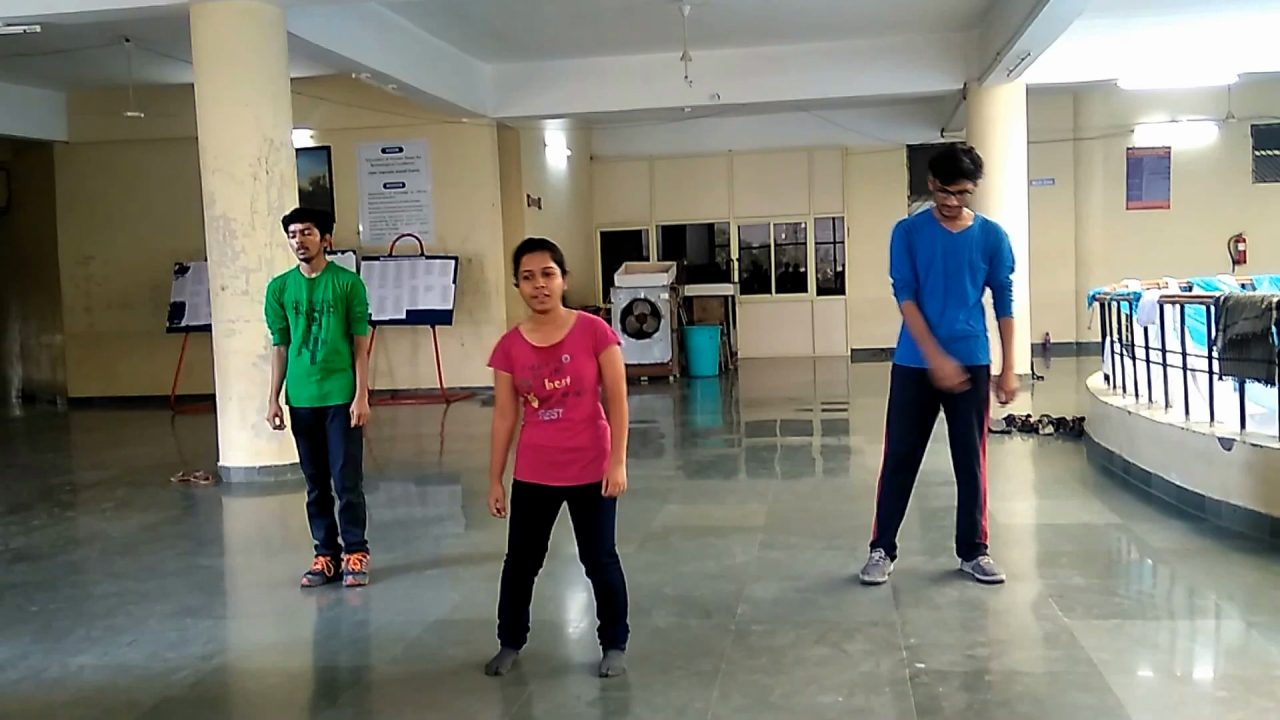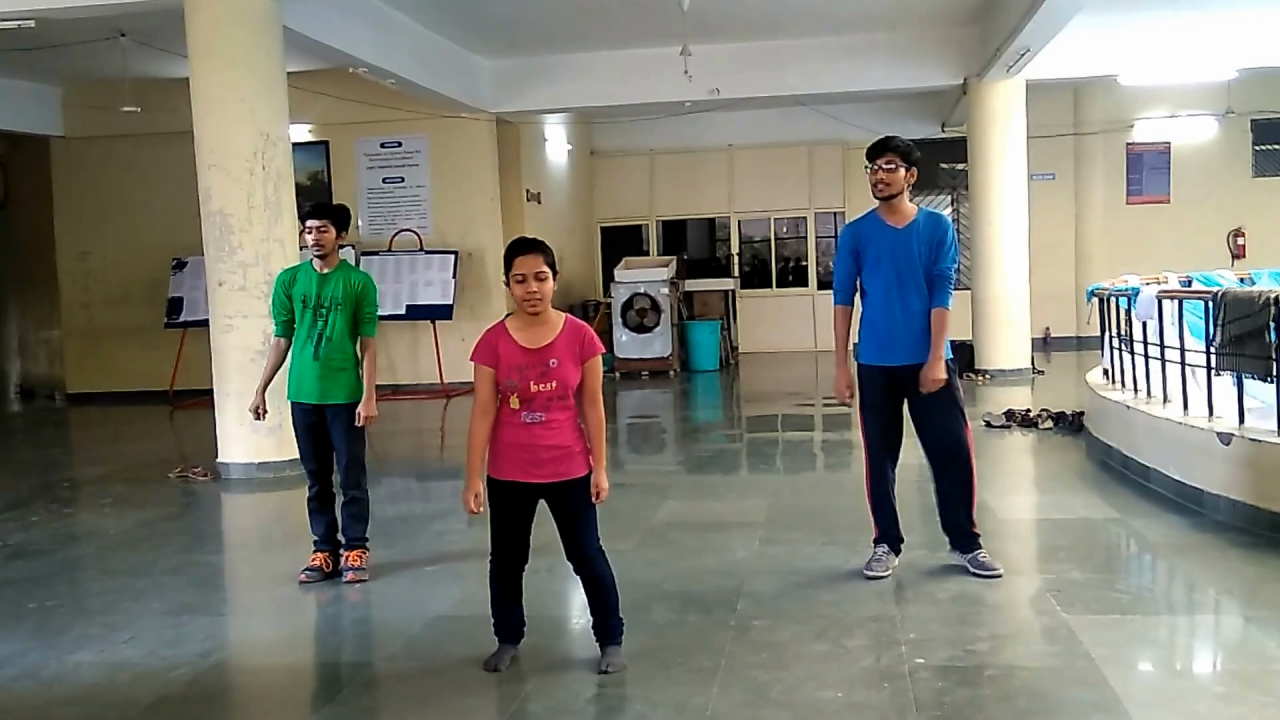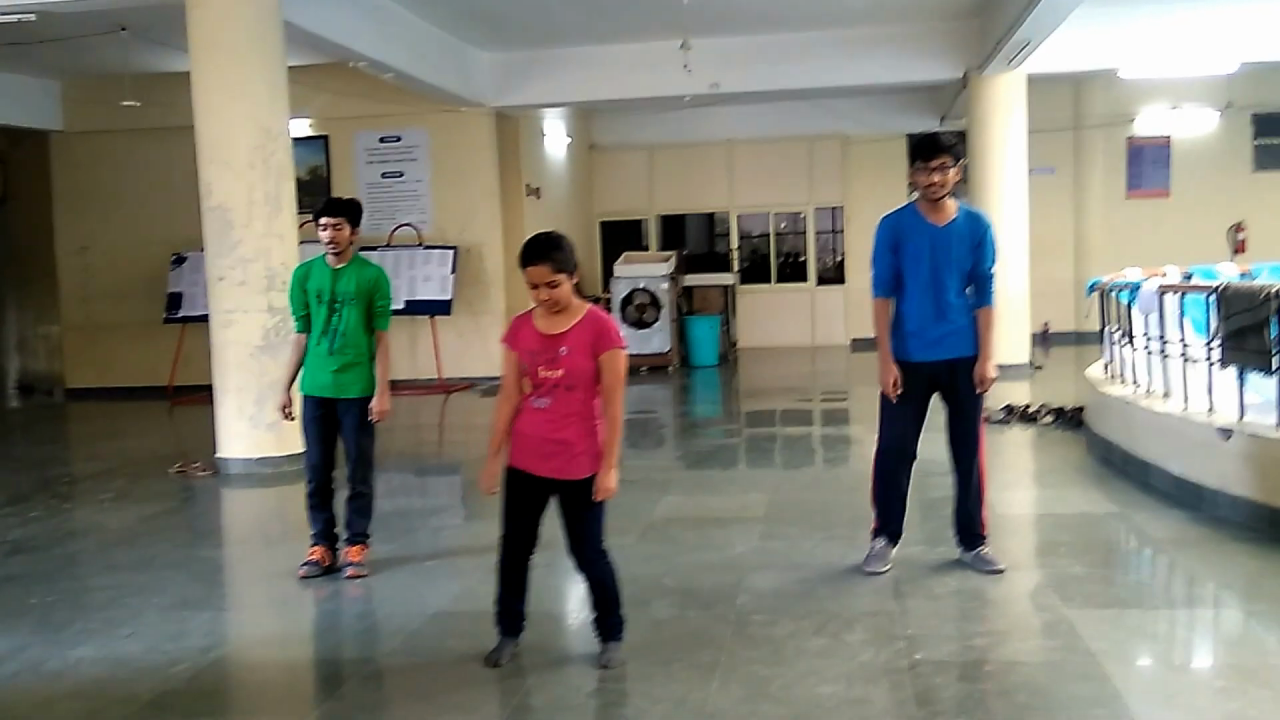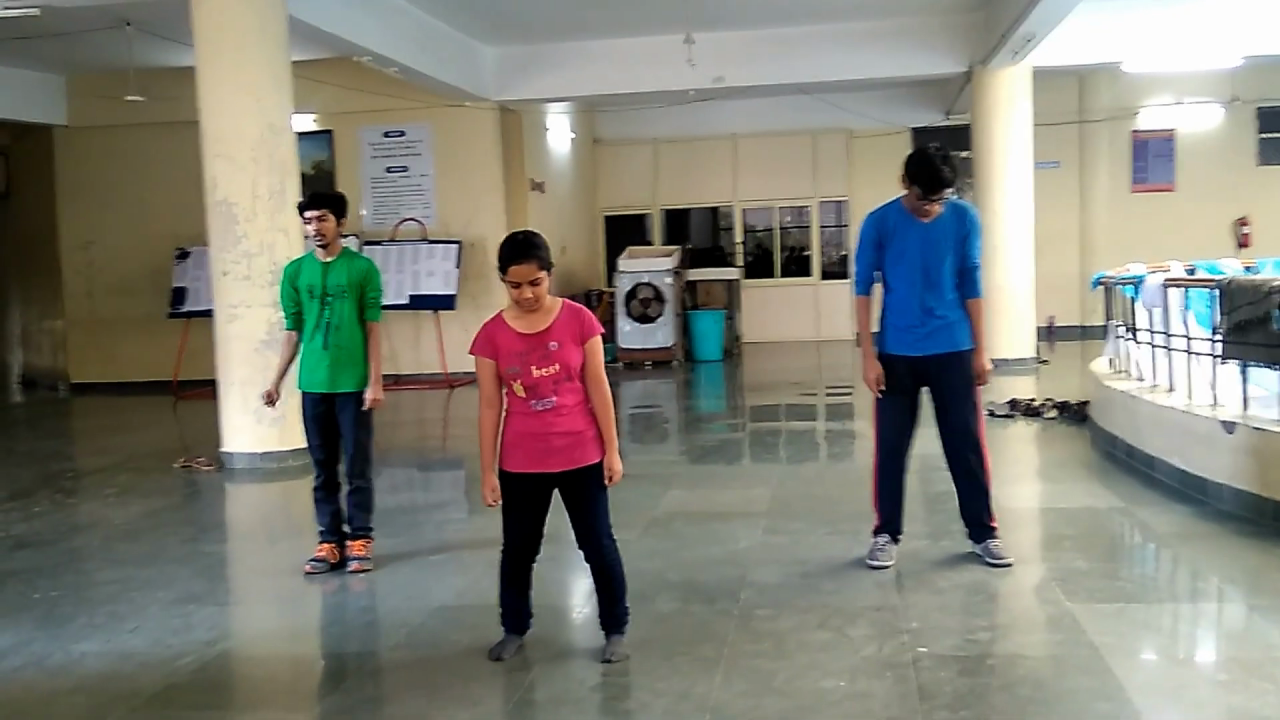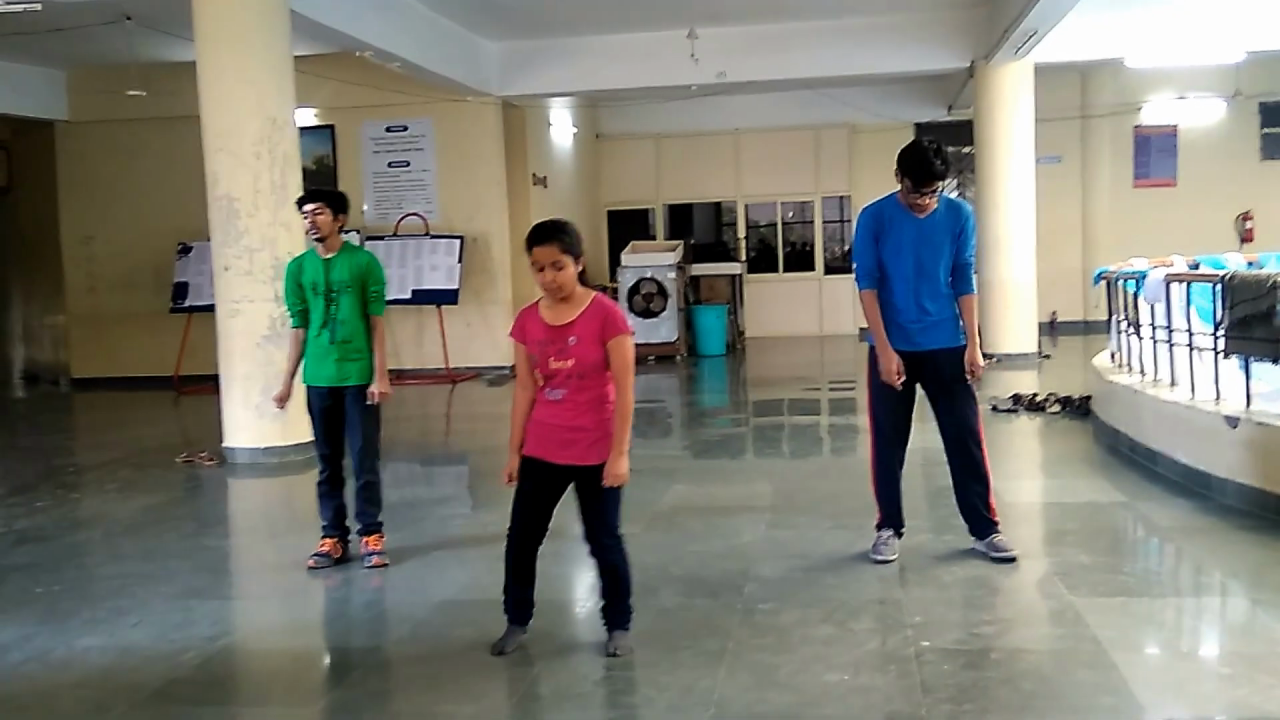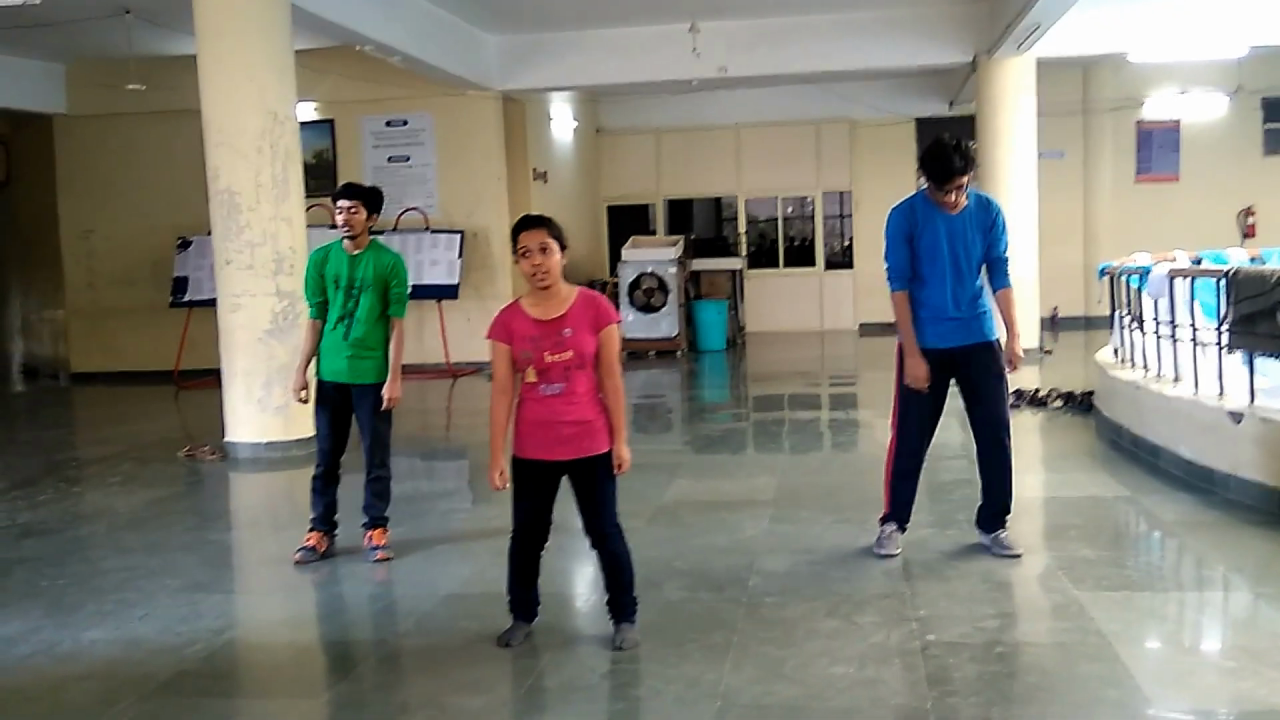
dt=0.7s
person 1, frame 1
left shoulder: (594, 331)
right shoulder: (509, 346)
left elbow: (616, 400)
right elbow: (504, 416)
left wrist: (617, 462)
right wrist: (495, 480)
left hip: (588, 471)
right hip: (533, 475)
left knee: (600, 559)
right knee: (520, 560)
left ankle: (614, 645)
right ankle: (510, 643)
person 1, frame 2
left shoulder: (580, 335)
right shoulder: (493, 342)
left elbow: (592, 406)
right elbow: (483, 413)
left wrist: (600, 467)
right wrist: (473, 478)
left hip: (569, 469)
right hip: (509, 473)
left knee: (587, 556)
right knee: (507, 557)
left ankle: (611, 640)
right ankle: (508, 639)
person 1, frame 3
left shoulder: (600, 327)
right shoulder: (520, 328)
left elbow: (612, 403)
right elbow: (509, 396)
left wrist: (609, 467)
right wrist: (493, 458)
left hip: (579, 465)
right hip: (525, 463)
left knee: (588, 552)
right knee: (514, 548)
left ankle: (611, 636)
right ankle: (509, 633)
person 1, frame 4
left shoulder: (578, 319)
right shoulder: (491, 334)
left elbow: (597, 387)
right elbow: (490, 406)
left wrist: (612, 449)
right wrist: (487, 471)
left hip: (581, 457)
right hip: (521, 463)
left knee: (599, 545)
right knee: (518, 548)
left ankle: (615, 630)
right ankle: (514, 629)
person 1, frame 5
left shoulder: (607, 314)
right shoulder: (527, 320)
left elbow: (623, 389)
right elbow: (525, 389)
left wrist: (619, 453)
right wrist: (514, 450)
left hip: (594, 452)
right hip: (542, 451)
left knee: (604, 539)
right knee: (522, 535)
left ankle: (618, 625)
right ankle: (516, 621)
person 1, frame 6
left shoulder: (595, 307)
right shoulder: (508, 320)
left elbow: (611, 378)
right elbow: (503, 391)
left wrist: (621, 439)
right wrist: (496, 457)
left hip: (591, 445)
right hip: (533, 451)
left knee: (605, 532)
right knee: (527, 534)
left ankle: (625, 617)
right ankle: (522, 616)
person 2, frame 1
left shoulder: (992, 236)
right shoulder: (908, 232)
left elbow: (1003, 303)
right elbow: (905, 298)
left wrist: (1008, 368)
right wrist: (935, 357)
left hip: (972, 363)
right hip: (914, 364)
left knee: (971, 460)
right knee: (899, 458)
left ankle: (973, 550)
right ankle: (883, 547)
person 2, frame 2
left shoulder: (938, 227)
right shoulder: (854, 234)
left elbow: (942, 296)
right elbow: (842, 301)
left wrist: (937, 358)
right wrist: (842, 365)
left hip: (926, 361)
right hip: (875, 364)
left knee: (953, 450)
right knee: (880, 456)
left ankle: (966, 542)
right ankle: (887, 543)
person 2, frame 3
left shoulder: (976, 225)
right shoulder: (893, 226)
left elbow: (983, 295)
right elbow: (883, 295)
left wrist: (986, 357)
right wrist: (886, 360)
left hip: (962, 357)
right hip: (909, 358)
left knee: (968, 450)
right knee: (894, 448)
left ankle: (972, 540)
right ankle: (884, 536)
person 2, frame 4
left shoulder: (965, 219)
right shoulder: (878, 223)
left elbow: (971, 285)
right elbow: (863, 289)
left wrist: (979, 348)
right wrist: (867, 355)
left hip: (953, 349)
right hip: (897, 352)
left knee: (967, 442)
right knee: (891, 445)
left ankle: (983, 532)
right ankle: (886, 533)
person 2, frame 5
left shoulder: (959, 215)
right shoulder: (874, 218)
left elbow: (965, 281)
right elbow: (867, 285)
left wrist: (973, 344)
right wrist: (885, 348)
left hip: (946, 344)
right hip: (892, 346)
left knee: (966, 436)
right knee: (888, 440)
left ankle: (984, 528)
right ankle: (889, 527)
person 2, frame 6
left shoulder: (988, 212)
right shoulder: (904, 216)
left elbow: (999, 277)
right elbow: (899, 285)
left wrist: (1013, 335)
right wrist: (911, 352)
left hip: (980, 341)
right hip: (924, 344)
left knee: (996, 434)
right knee: (909, 437)
left ankle: (993, 524)
right ankle: (893, 522)
person 3, frame 1
left shoulder: (348, 282)
right shoulder: (279, 288)
left elbow: (361, 345)
right elbow: (280, 348)
left wrist: (362, 395)
right wrist: (273, 399)
left hip: (341, 396)
right hip: (302, 399)
left knee: (347, 481)
right knee: (315, 484)
left ankle: (355, 552)
right ankle: (326, 554)
person 3, frame 2
left shoulder: (359, 282)
right shoulder: (289, 280)
left elbow: (367, 344)
right elbow: (281, 339)
left wrist: (369, 396)
right wrist: (261, 389)
left hip: (345, 394)
right hip: (304, 394)
left knee: (351, 477)
right knee: (316, 479)
left ankle: (355, 550)
right ankle: (324, 550)
person 3, frame 3
left shoulder: (372, 276)
right shoulder: (305, 274)
left elbow: (381, 338)
right elbow: (301, 335)
left wrist: (382, 391)
right wrist: (286, 387)
left hip: (357, 389)
right hip: (316, 389)
left knee: (359, 473)
right knee: (317, 472)
left ankle: (356, 545)
right ankle: (321, 545)
person 3, frame 4
left shoulder: (362, 268)
right shoulder: (295, 272)
left elbow: (373, 329)
right elbow: (293, 331)
left wrist: (376, 381)
right wrist: (277, 381)
left hip: (353, 383)
right hip: (313, 384)
left knee: (357, 467)
right knee: (323, 468)
left ankle: (360, 539)
right ankle: (331, 541)
person 3, frame 5
left shoulder: (363, 262)
right shoulder: (298, 268)
left elbow: (376, 322)
right elbow: (299, 329)
left wrist: (381, 374)
right wrist: (287, 382)
left hip: (359, 376)
right hip: (319, 378)
left knee: (365, 460)
right knee: (328, 462)
left ankle: (371, 535)
right ankle: (333, 536)
person 3, frame 6
left shoulder: (389, 263)
right shoulder: (321, 259)
left elbow: (397, 325)
right elbow: (316, 320)
left wrist: (394, 379)
right wrist: (302, 370)
left hip: (372, 375)
right hip: (331, 374)
left knee: (376, 457)
right knee: (326, 458)
left ankle: (376, 529)
right ankle: (322, 531)
